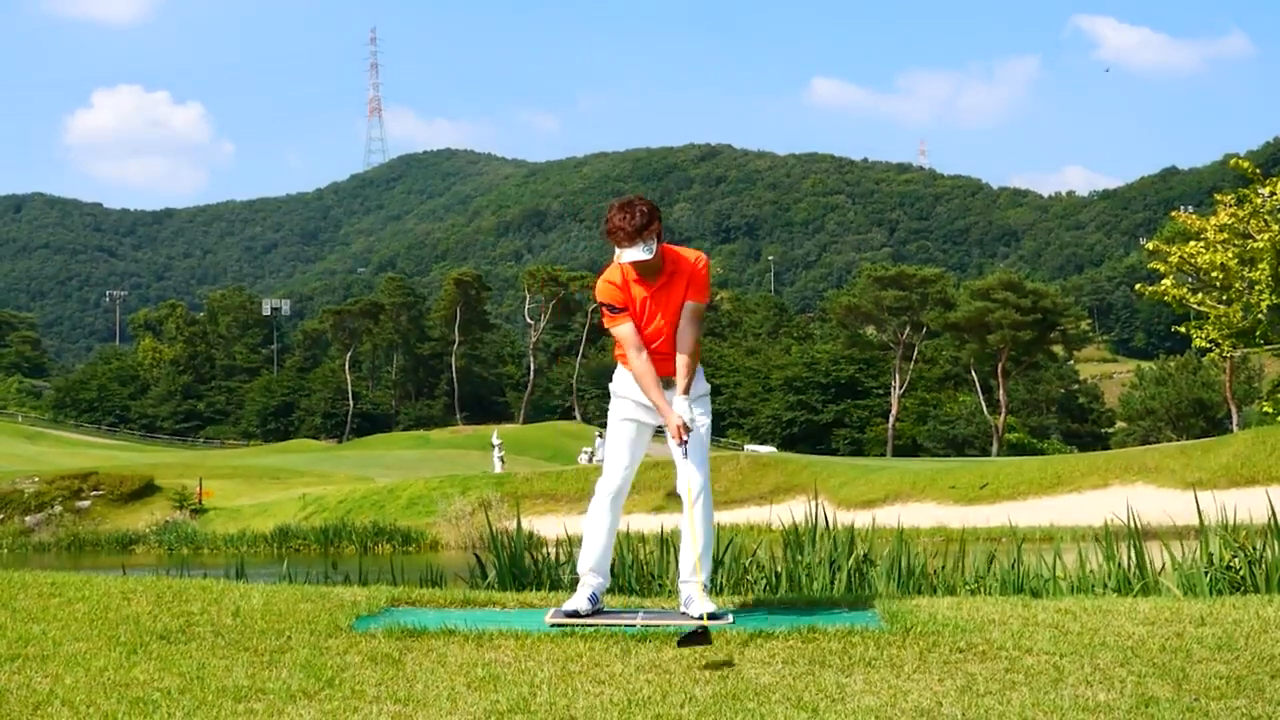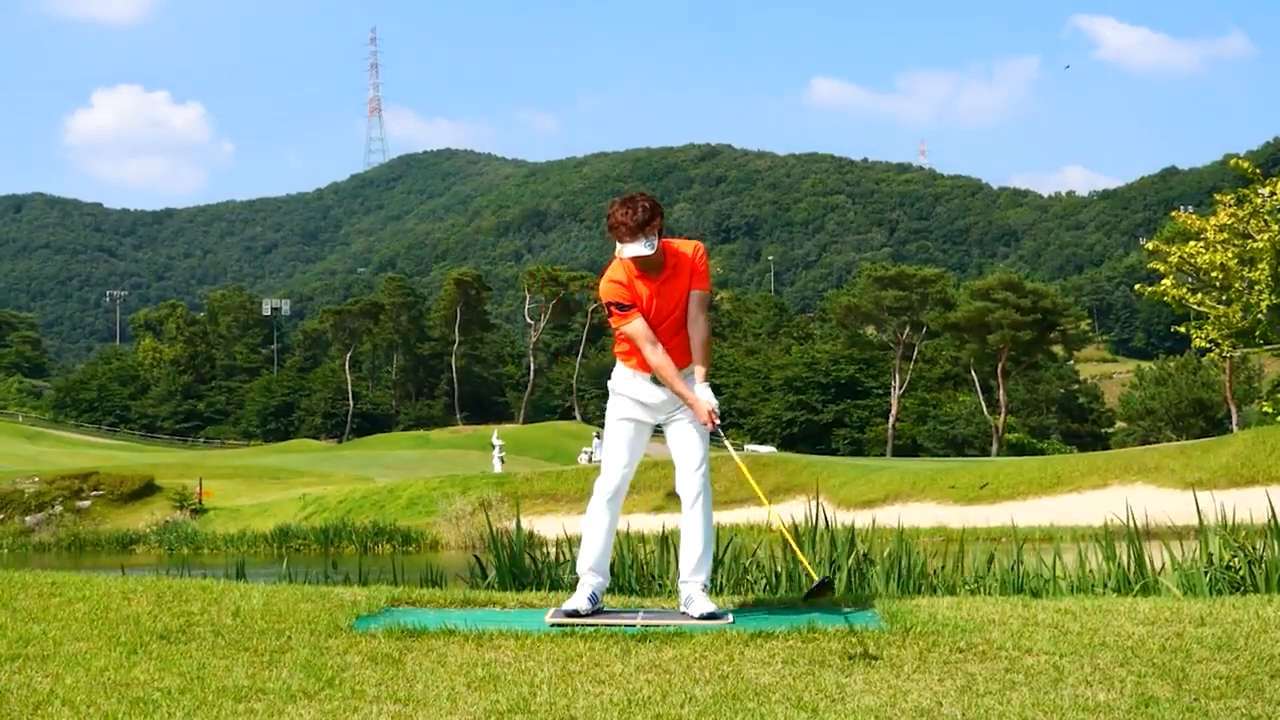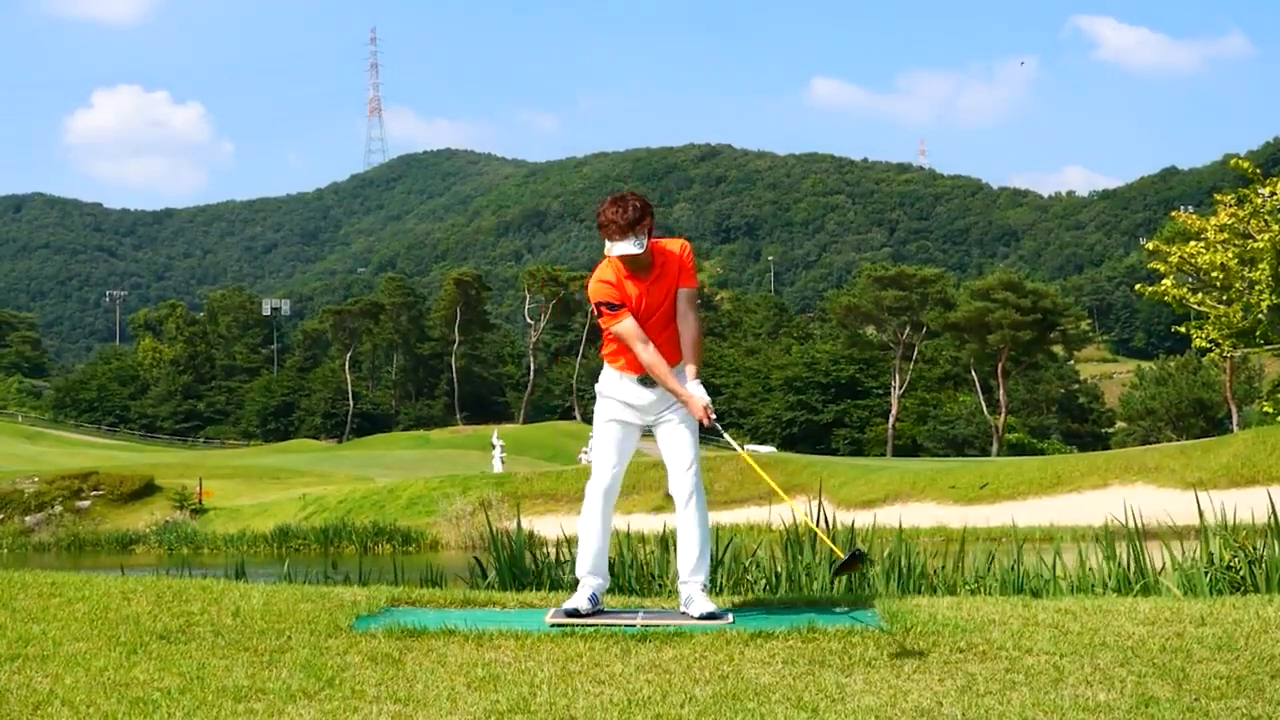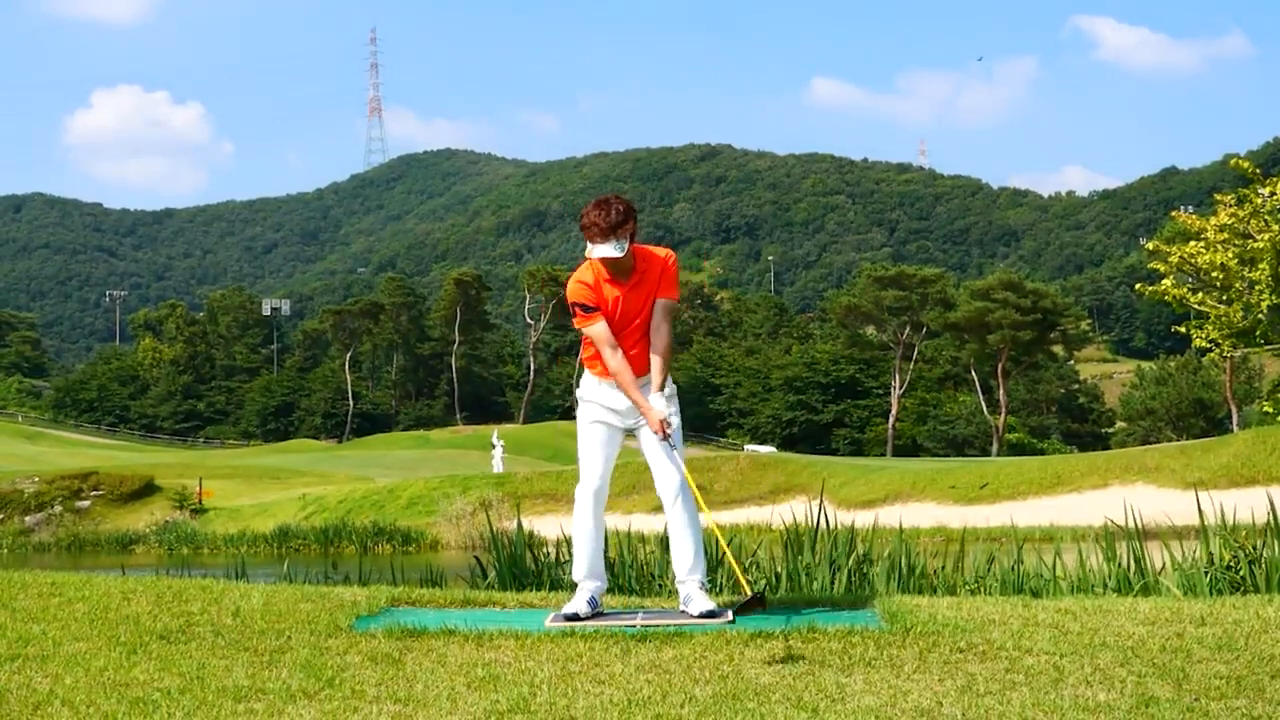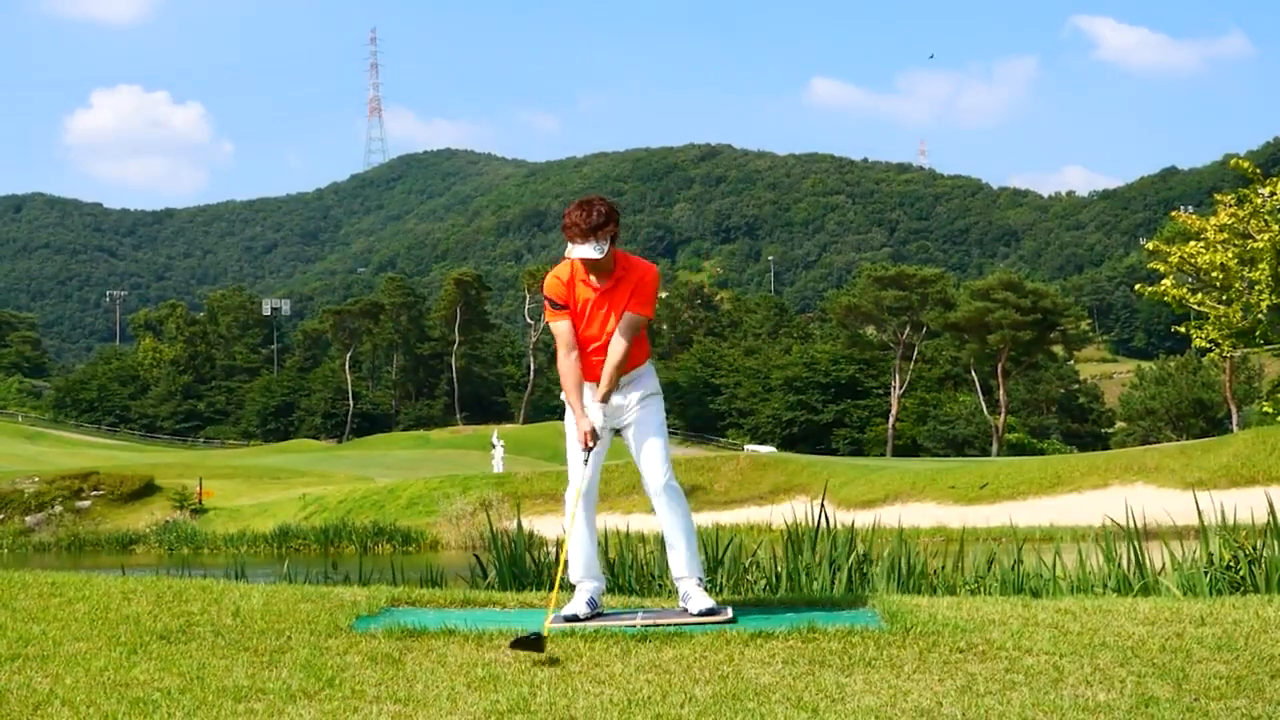
dt=0.2s
person 1, frame 1
left shoulder: (694, 264)
right shoulder: (611, 284)
left elbow: (688, 333)
right elbow: (636, 352)
left wrist: (685, 395)
right wrist: (666, 413)
left hip: (685, 384)
right hip: (633, 386)
left knee: (696, 484)
right knee: (612, 484)
left ankle: (694, 589)
right ankle: (591, 584)
person 1, frame 2
left shoulder: (693, 254)
right shoulder: (614, 282)
left elbow: (697, 320)
right elbow: (650, 348)
left wrist: (702, 384)
right wrist: (692, 401)
left hip: (687, 382)
right hip: (632, 385)
left knee: (695, 483)
right knee: (610, 483)
left ankle: (694, 588)
right ankle: (591, 583)
person 1, frame 3
left shoulder: (680, 253)
right shoulder: (603, 282)
left elbow: (686, 318)
right elbow: (641, 347)
left wrist: (694, 381)
right wrist: (684, 397)
left hip: (677, 383)
right hip: (620, 387)
left knee: (688, 484)
right knee: (602, 485)
left ankle: (693, 588)
right ankle: (591, 585)
person 1, frame 4
left shoulder: (664, 263)
right shoulder: (581, 284)
left elbow: (660, 330)
right elbow: (608, 353)
left wrist: (658, 392)
right wrist: (644, 410)
left hip: (653, 386)
right hip: (600, 391)
left knee: (674, 485)
right knee: (591, 488)
left ankle: (691, 587)
right ankle: (589, 588)
person 1, frame 5
left shoulder: (644, 274)
right shoulder: (558, 281)
left elbow: (622, 342)
right elbow: (568, 353)
left wrist: (603, 404)
right wrist: (580, 414)
left hip: (636, 385)
right hip: (583, 389)
left knee: (661, 482)
right knee: (580, 489)
left ankle: (689, 584)
right ankle: (587, 588)
